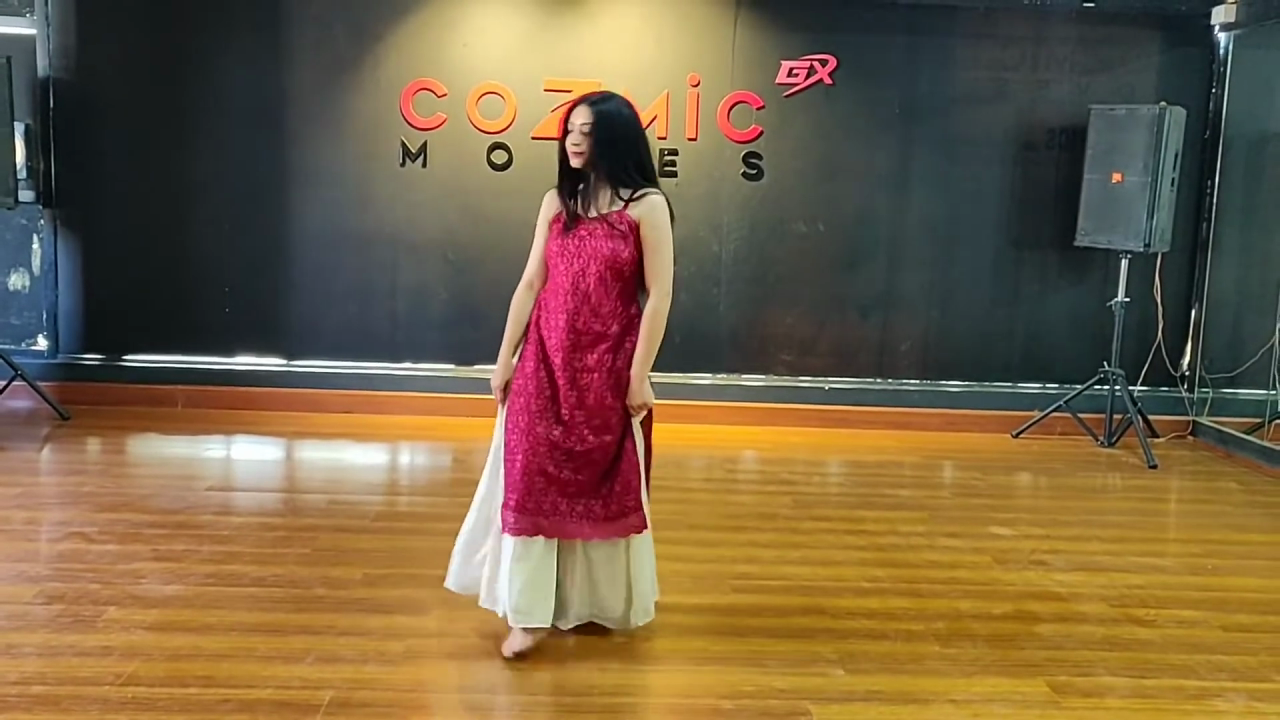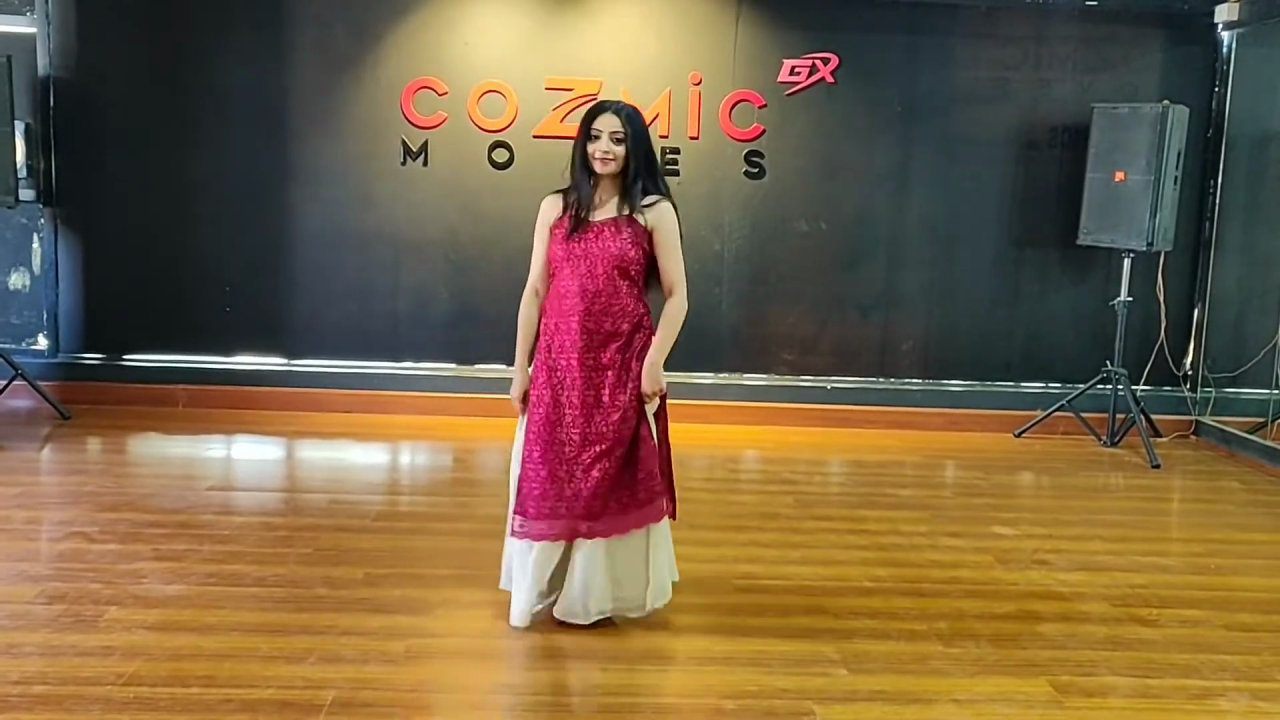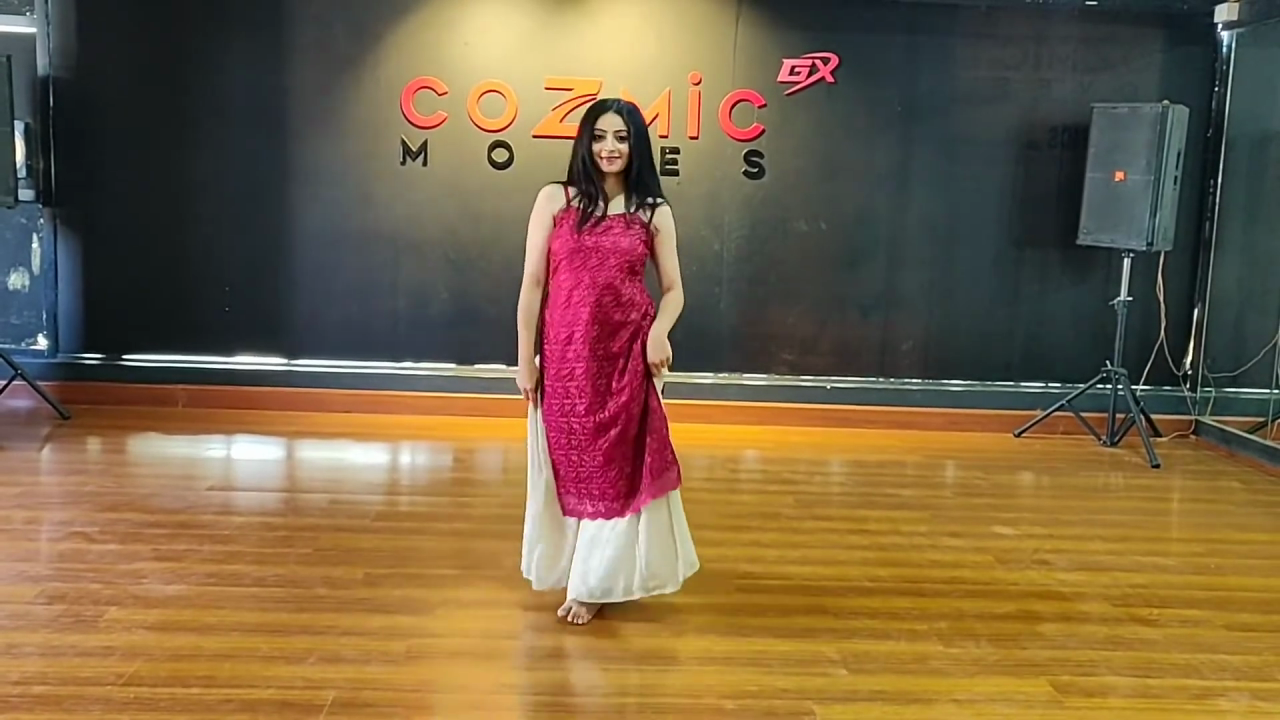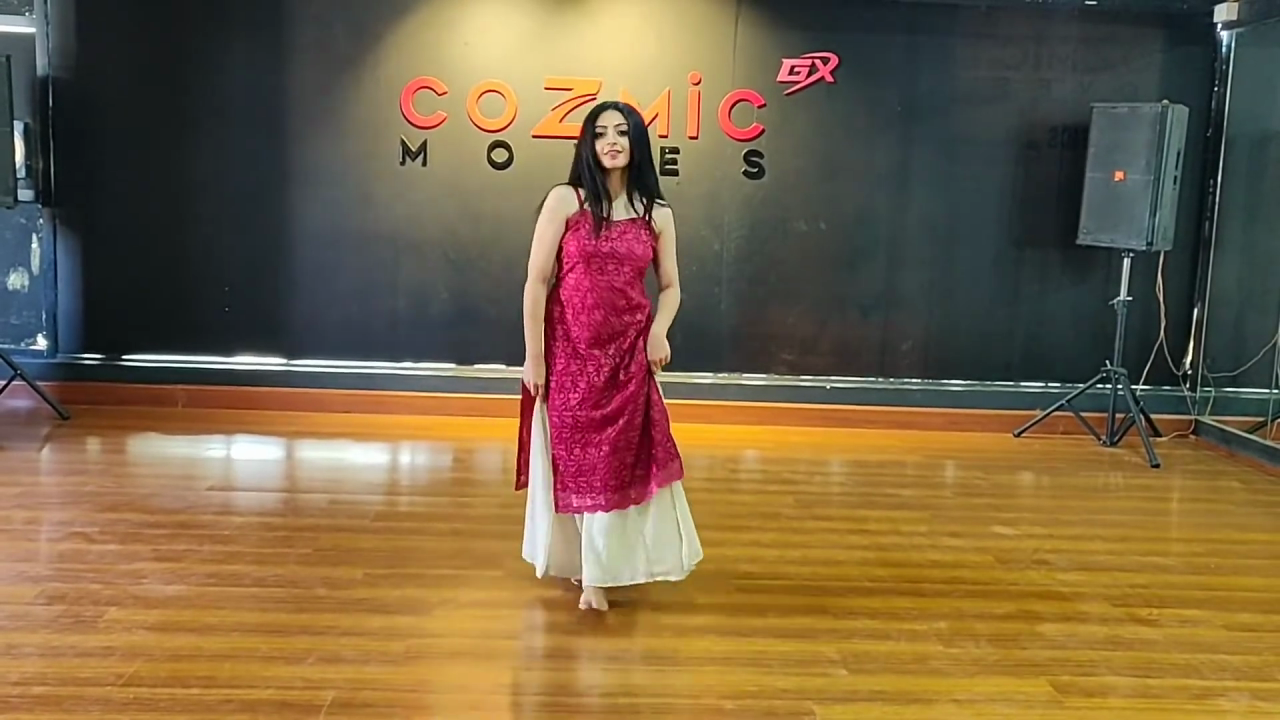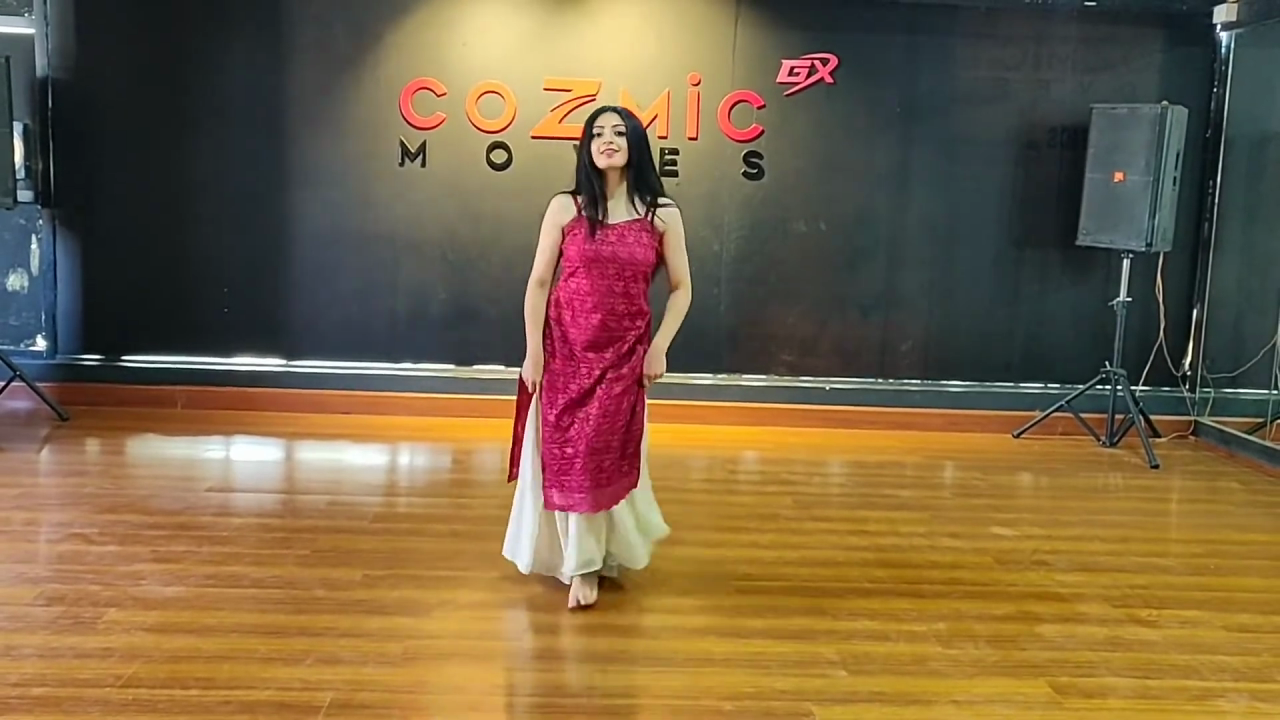
dt=0.3s
person 1, frame 1
left shoulder: (647, 206)
right shoulder: (557, 201)
left elbow: (659, 297)
right elbow: (531, 283)
left wrist: (639, 376)
right wrist: (506, 357)
left hip: (608, 365)
right hip: (546, 362)
left knee: (604, 487)
right knee: (533, 482)
left ankle: (601, 602)
right ankle: (529, 613)
person 1, frame 2
left shoulder: (654, 211)
right shoulder: (555, 208)
left elbow: (676, 295)
right elbow: (535, 291)
left wrist: (654, 361)
right wrist: (521, 367)
left hip: (621, 364)
right hip: (559, 363)
left knee: (614, 479)
right knee: (548, 477)
left ankle: (590, 592)
right ankle: (542, 584)
person 1, frame 3
left shoulder: (653, 212)
right shoulder: (554, 200)
left elbow: (673, 288)
right elbow: (532, 282)
left wrist: (658, 333)
right wrist: (526, 357)
left hip: (627, 355)
right hip: (565, 353)
left knee: (617, 466)
right knee: (569, 462)
left ankle: (595, 583)
right ankle: (570, 567)
person 1, frame 4
left shoulder: (657, 213)
right shoulder: (564, 200)
left elbow: (670, 286)
right elbow: (537, 280)
left wrist: (659, 332)
right wrist: (534, 355)
left hip: (627, 354)
right hip: (568, 350)
left knee: (619, 459)
right knee: (571, 457)
left ankle: (603, 570)
right ankle: (581, 563)
person 1, frame 5
left shoulder: (662, 213)
right shoulder: (565, 208)
left elbow: (681, 288)
right elbow: (538, 283)
left wrist: (659, 346)
right wrist: (533, 354)
left hip: (624, 355)
right hip: (566, 350)
left knee: (603, 458)
right knee: (562, 457)
left ankle: (587, 564)
right ankle: (574, 558)
